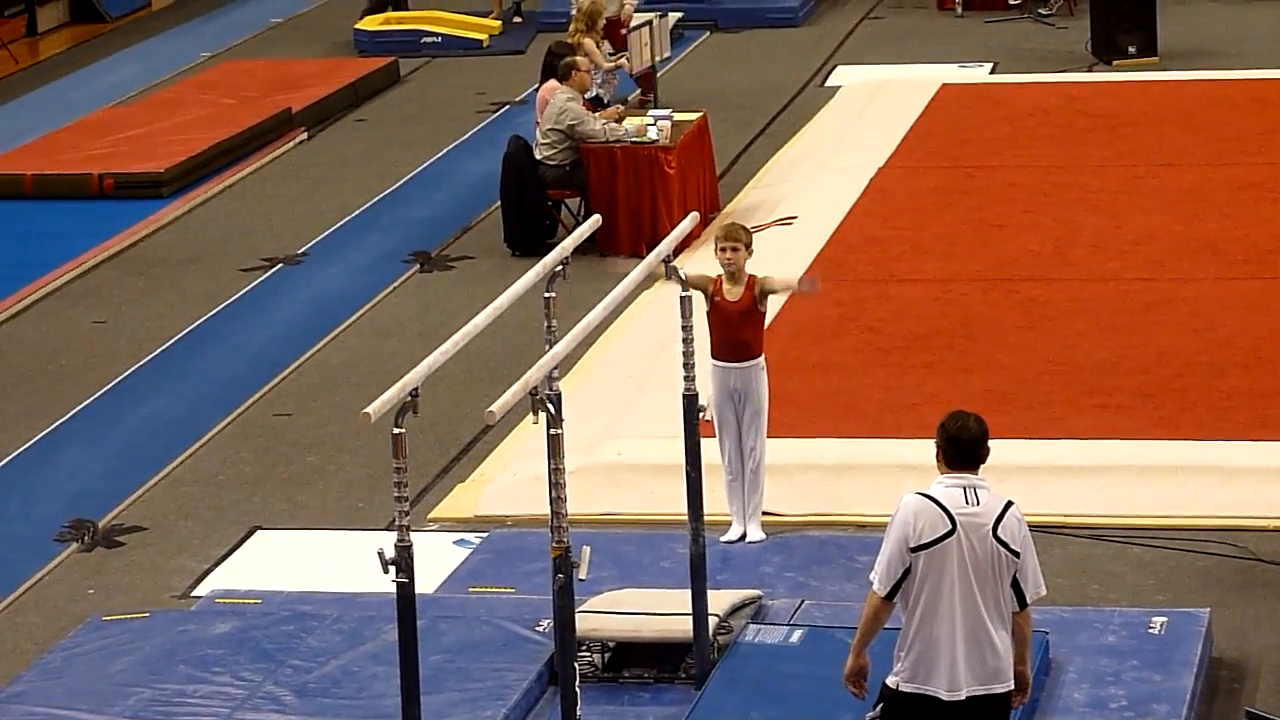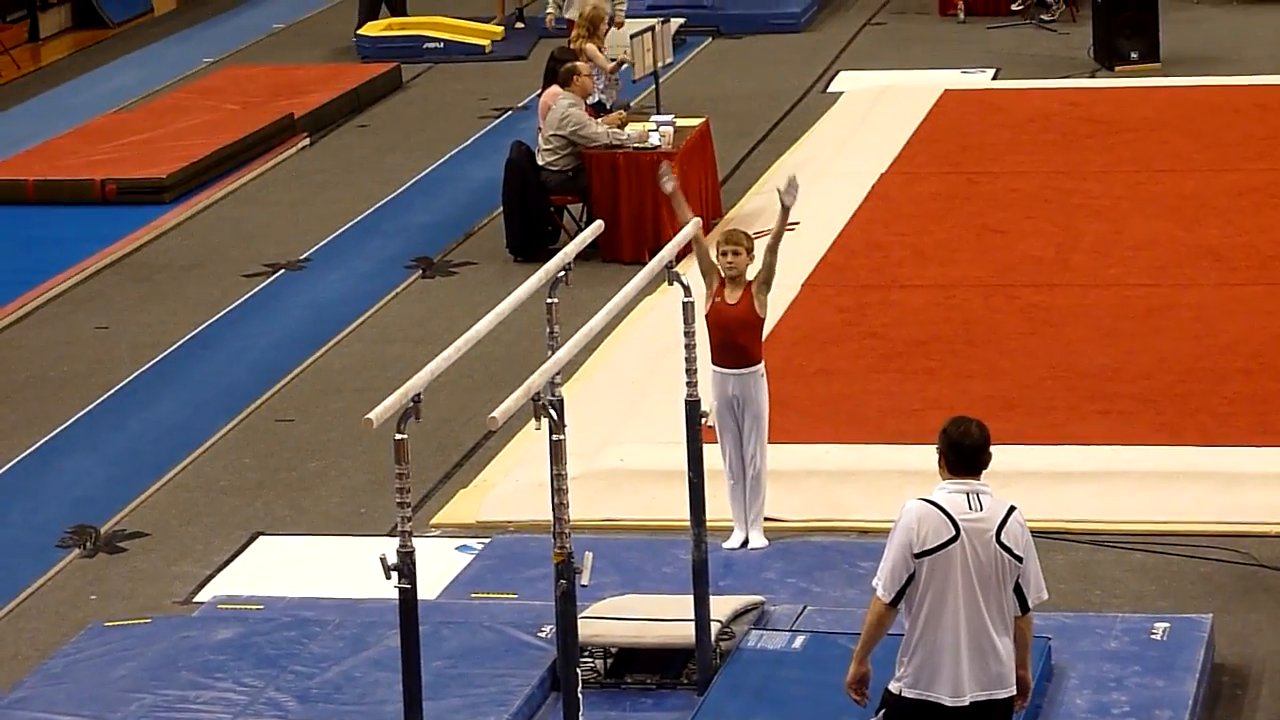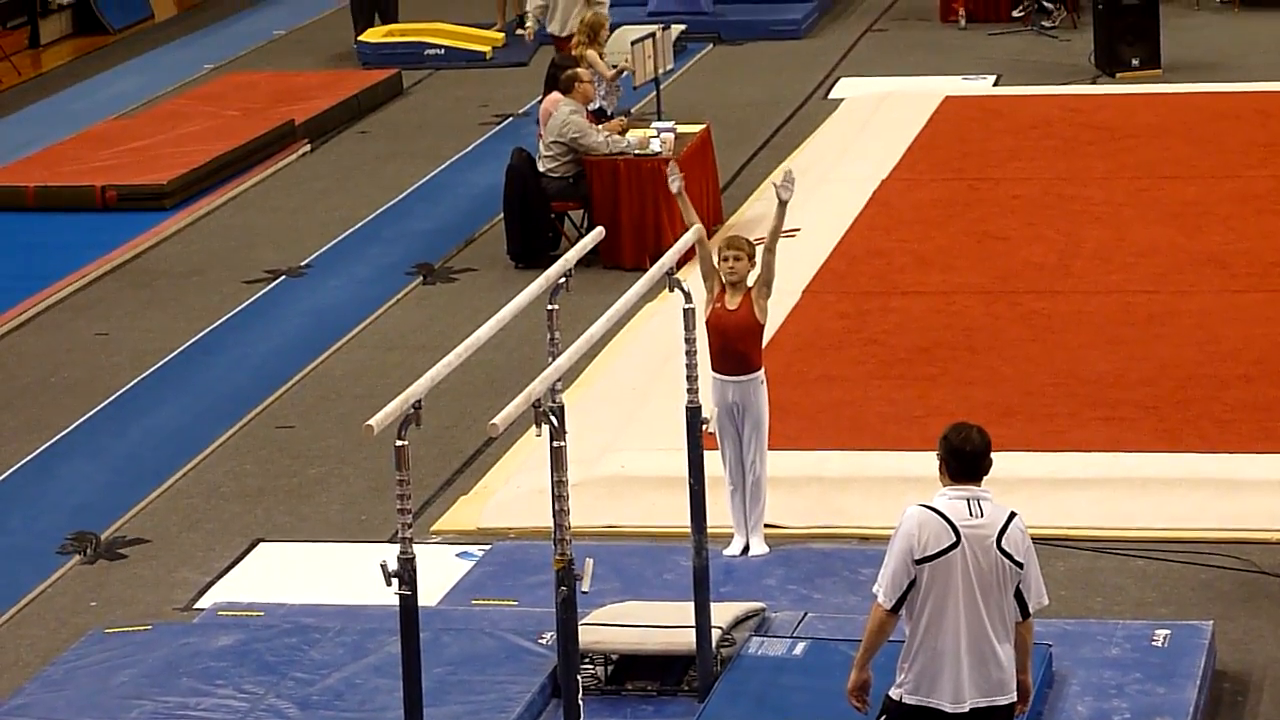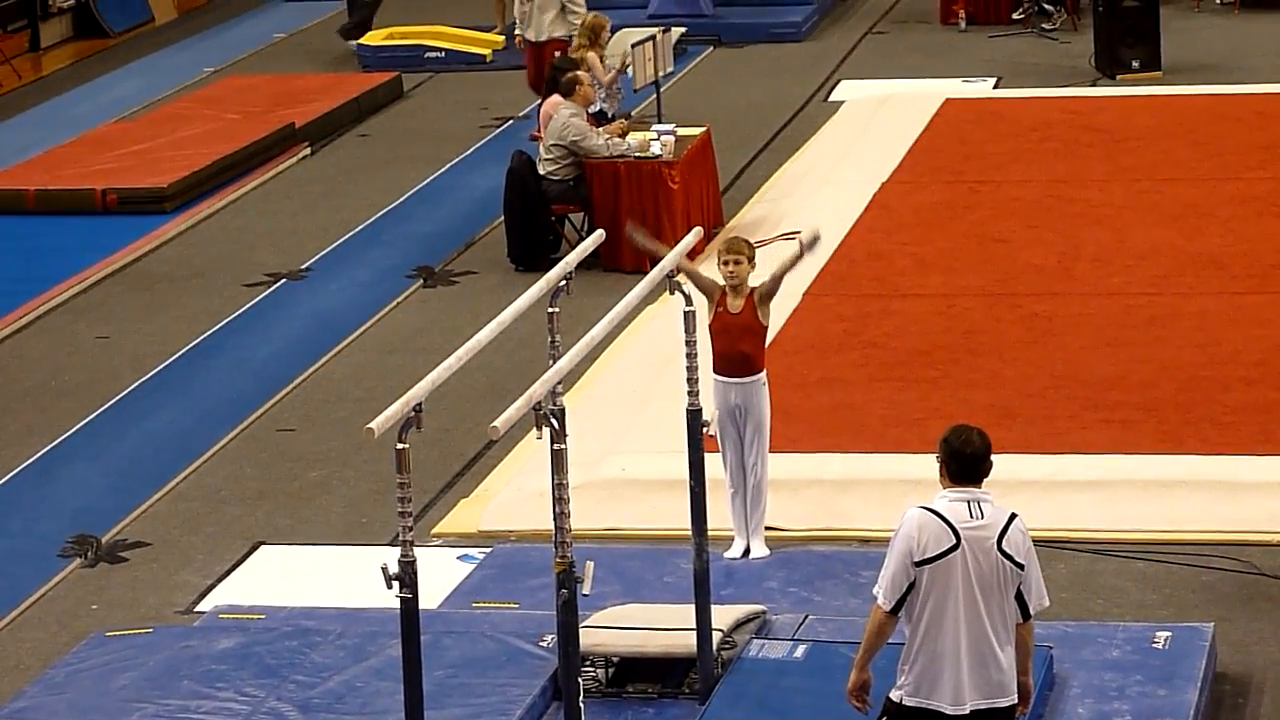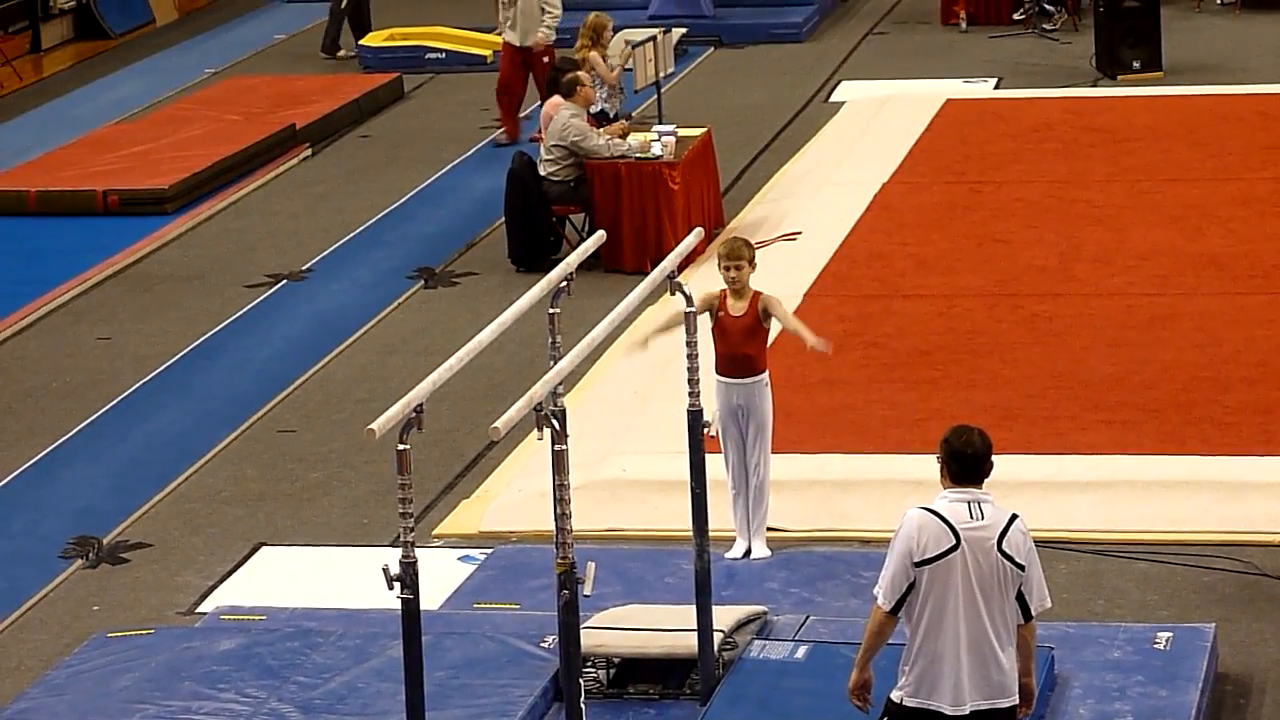
dt=0.2s
person 1, frame 1
left shoulder: (759, 286)
right shoulder: (709, 286)
left elbow: (782, 284)
left wrist: (800, 284)
left hip: (752, 372)
right hip: (720, 373)
left knee: (753, 449)
right knee: (730, 451)
left ankle: (753, 520)
right ankle: (737, 520)
person 1, frame 2
left shoulder: (759, 291)
right shoulder: (711, 285)
left elbow: (773, 246)
right elbow: (694, 236)
left wrist: (785, 210)
right wrist: (674, 193)
left hip: (751, 380)
right hip: (720, 380)
left knee: (754, 456)
right knee: (731, 457)
left ankle: (755, 525)
right ankle: (739, 524)
person 1, frame 3
left shoulder: (758, 296)
right shoulder: (713, 291)
left elbow: (770, 247)
right elbow: (700, 240)
left wrist: (782, 205)
right wrist: (680, 194)
left hip: (751, 387)
right hip: (721, 387)
left knee: (754, 464)
right knee: (731, 465)
left ankle: (756, 534)
right ankle: (739, 533)
person 1, frame 4
left shoulder: (761, 298)
right shoulder: (713, 295)
left elbow: (778, 275)
right elbow: (685, 266)
left wrist: (799, 253)
right wrist: (650, 245)
left hip: (753, 388)
right hip: (722, 389)
left knee: (756, 466)
right knee: (733, 468)
left ankle: (756, 536)
right ankle: (739, 535)
person 1, frame 5
left shoulder: (763, 305)
right shoulder: (714, 299)
left elbow: (788, 320)
right elbow: (682, 313)
left wrist: (810, 337)
right wrist: (652, 333)
left hip: (755, 388)
right hip: (726, 388)
left knee: (757, 466)
right knee: (734, 467)
left ankle: (758, 536)
right ankle: (742, 535)
person 2, frame 1
left shoulder: (914, 509)
right shoulder: (1009, 516)
left elbow: (883, 596)
right elbow: (1021, 605)
left wrist: (857, 653)
right wrist: (1021, 664)
left hip: (921, 676)
right hip: (990, 678)
person 2, frame 2
left shoulder: (917, 515)
right shoulder: (1012, 521)
left elbow: (887, 602)
right elbow: (1023, 610)
left wrist: (859, 660)
right wrist: (1022, 668)
left hip: (924, 683)
right hip: (993, 684)
person 2, frame 3
left shoulder: (918, 521)
right shoulder: (1012, 527)
left elbow: (888, 608)
right elbow: (1023, 616)
left wrist: (860, 667)
right wrist: (1022, 673)
left hip: (924, 690)
right hip: (993, 690)
person 2, frame 4
left shoulder: (918, 523)
right shoulder: (1013, 528)
left elbow: (887, 610)
right elbow: (1024, 617)
left wrist: (861, 667)
right wrist: (1023, 674)
left hip: (925, 691)
right hip: (994, 691)
person 2, frame 5
left shoulder: (918, 524)
right shoulder: (1014, 529)
left elbow: (887, 610)
right elbow: (1026, 617)
left wrist: (861, 666)
right wrist: (1026, 675)
left hip: (925, 692)
right hip: (995, 693)
